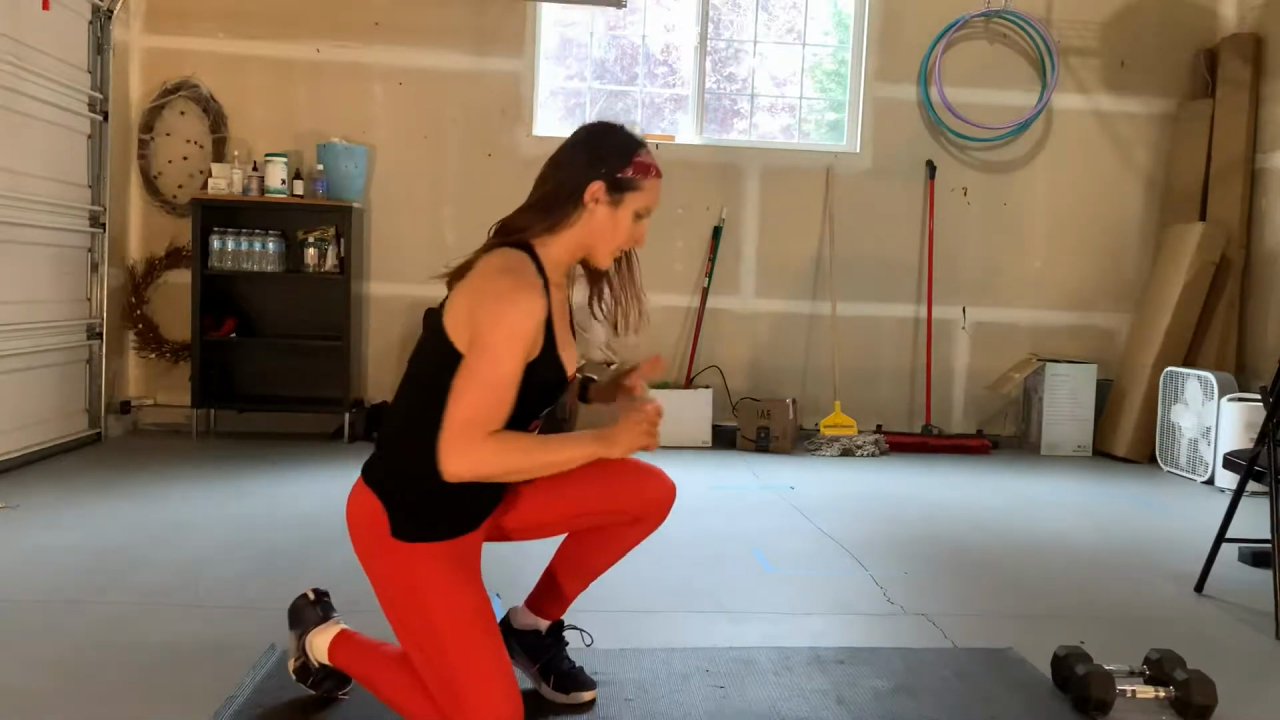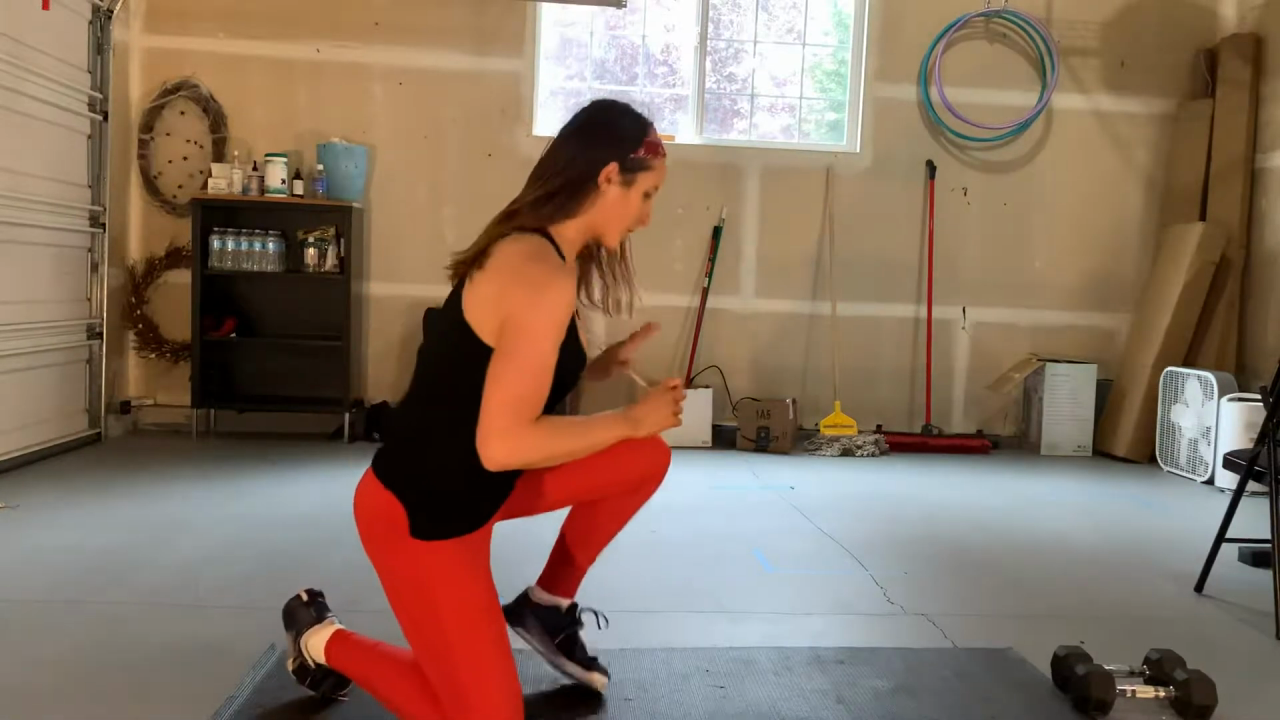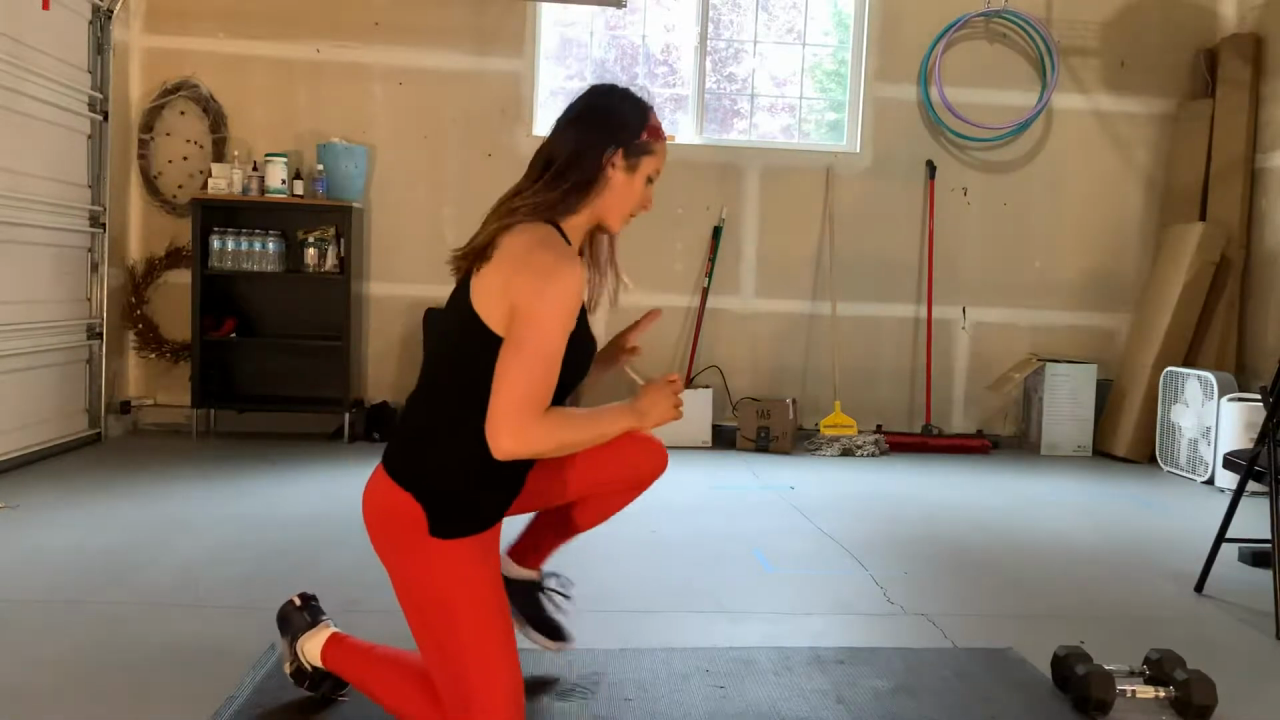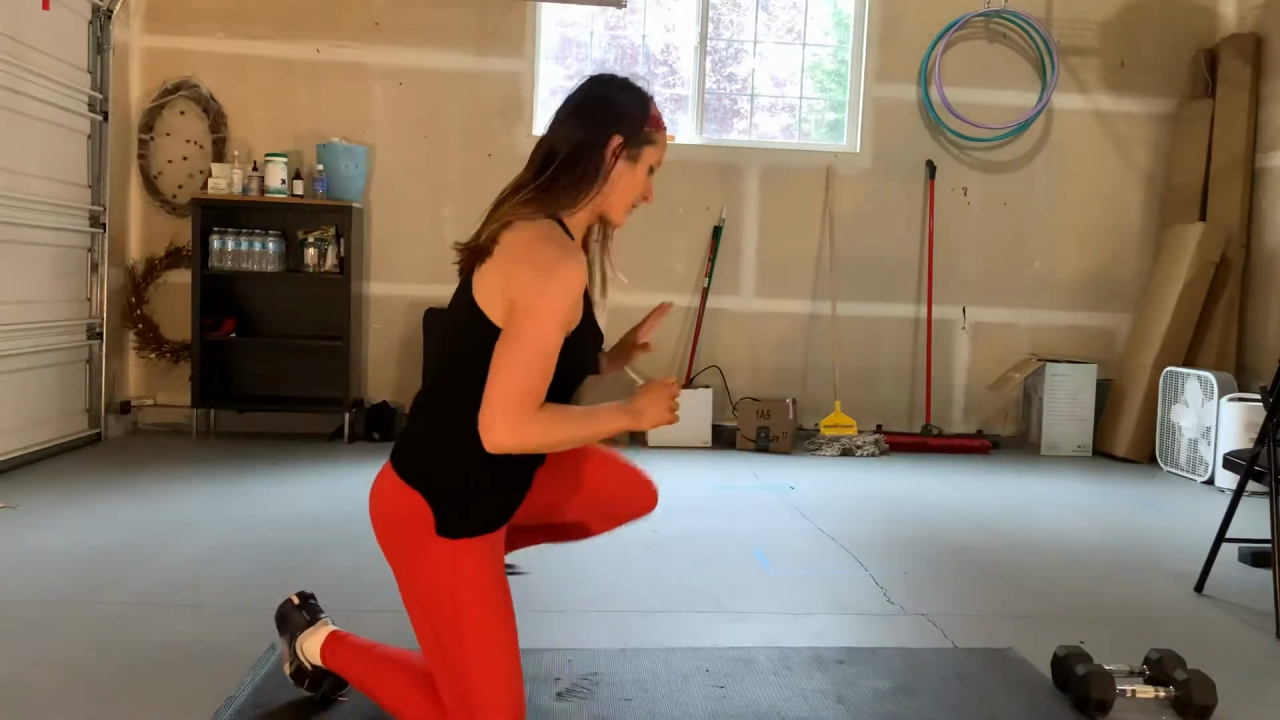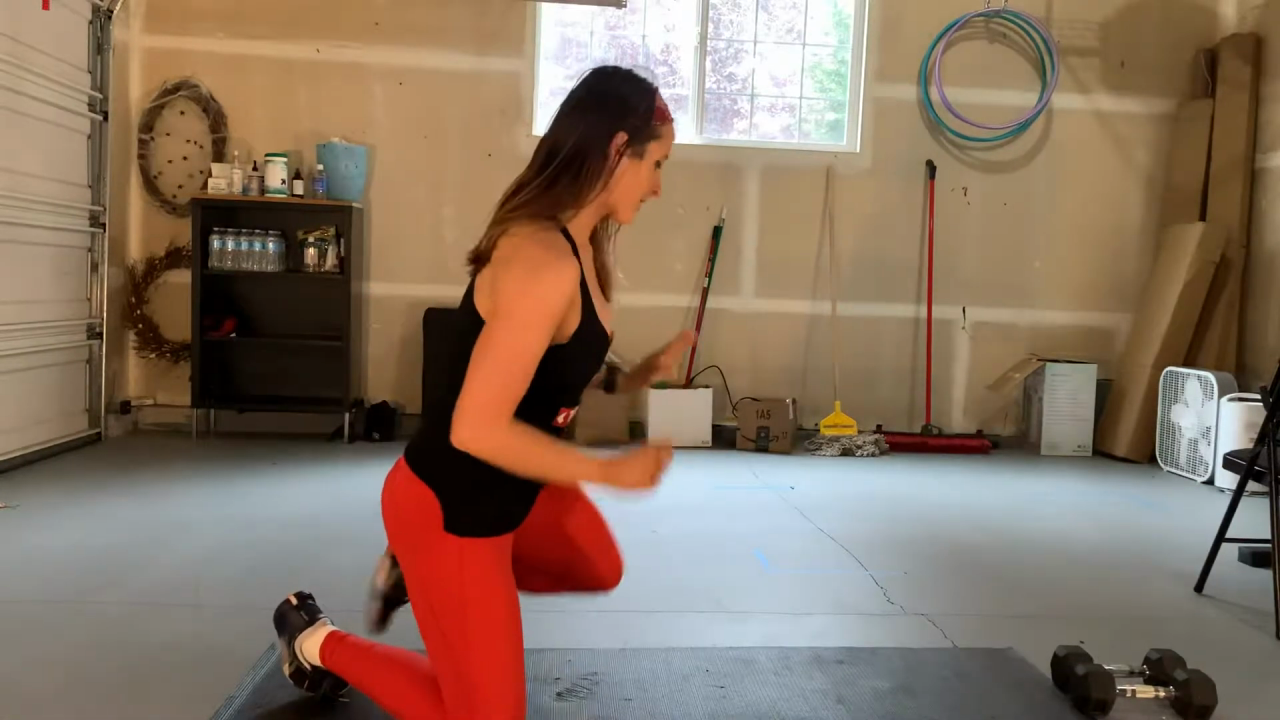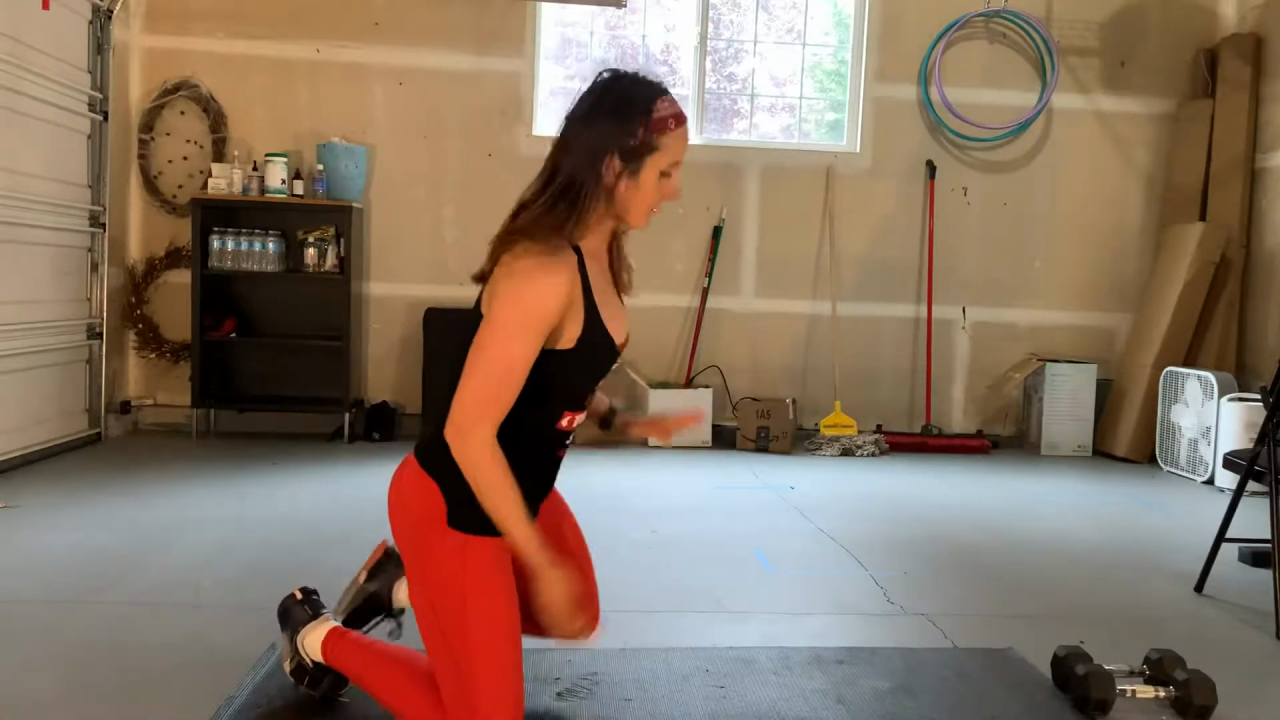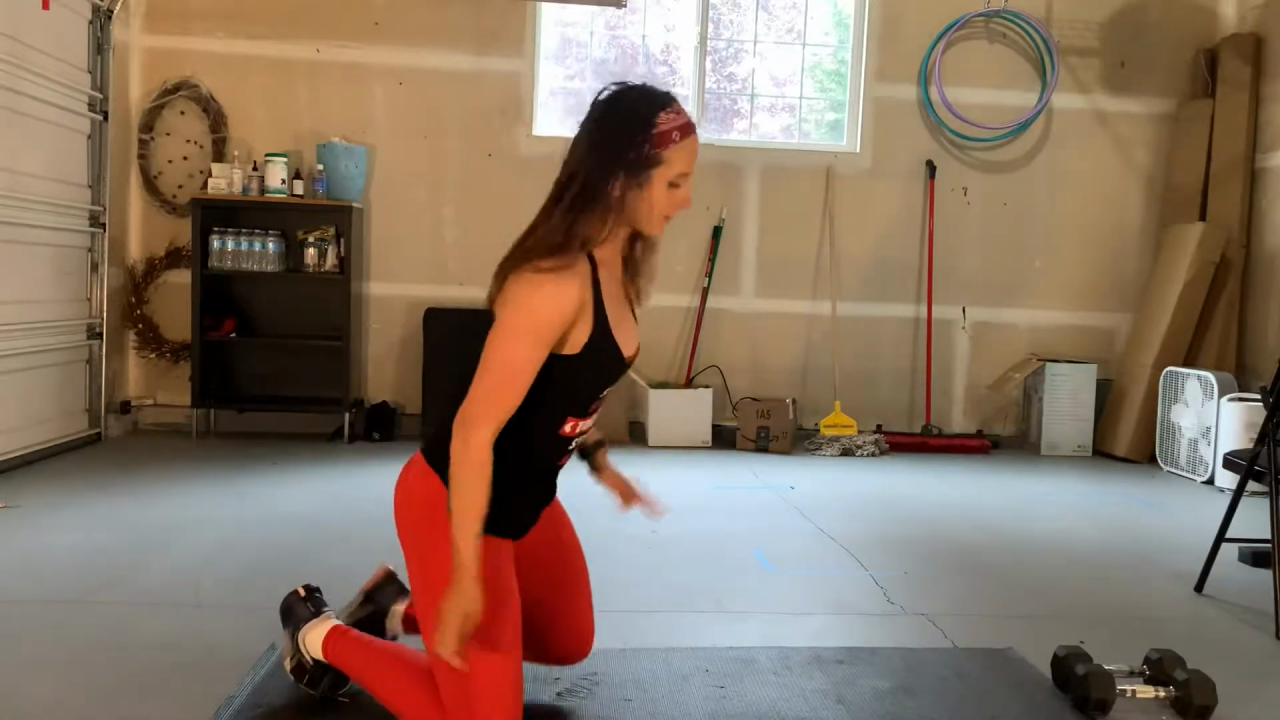
dt=0.1s
person 1, frame 1
left shoulder: (551, 278)
right shoulder: (515, 290)
right elbow: (463, 455)
left wrist: (600, 393)
right wrist: (604, 441)
left hip: (486, 495)
right hip: (410, 519)
left knee: (651, 493)
left ankle: (532, 627)
right ankle: (328, 639)
person 1, frame 2
left shoulder: (535, 251)
right shoulder: (543, 276)
right elbow: (506, 443)
left wrist: (593, 370)
right wrist: (628, 420)
left hip: (473, 481)
right hip: (419, 511)
left knee: (648, 460)
left ankle: (544, 607)
right ankle: (326, 641)
person 1, frame 3
left shoulder: (538, 240)
right shoulder: (551, 264)
right elbow: (513, 434)
left wrist: (600, 359)
right wrist: (633, 412)
left hip: (480, 476)
right hip: (430, 508)
left knee: (644, 458)
left ankle: (518, 572)
right ankle: (321, 643)
person 1, frame 4
left shoulder: (546, 235)
right shoulder: (549, 257)
right elbow: (504, 426)
left wrist: (611, 357)
right wrist: (627, 414)
left hip: (492, 479)
right hip: (440, 507)
left knee: (634, 496)
right ankle: (317, 639)
person 1, frame 5
left shoulder: (568, 241)
right shoulder: (544, 261)
right elbow: (478, 427)
left wrist: (623, 378)
right wrist: (610, 468)
left hip: (508, 485)
right hip: (449, 505)
left knee: (600, 570)
left ankle: (413, 573)
right ankle: (317, 640)
person 1, frame 6
left shoulder: (597, 251)
right shoulder: (544, 272)
right elbow: (468, 429)
left wrist: (617, 420)
right wrist: (543, 564)
left hip: (522, 487)
right hip: (453, 506)
left knee: (576, 616)
left ankle: (404, 582)
right ankle: (320, 635)
person 1, frame 7
left shoulder: (618, 262)
right shoulder: (557, 280)
right elbow: (475, 430)
left wrist: (598, 460)
right wrist: (466, 577)
left hip: (525, 496)
right hip: (456, 504)
left knee: (570, 644)
left ankle: (402, 608)
right ankle: (321, 633)
